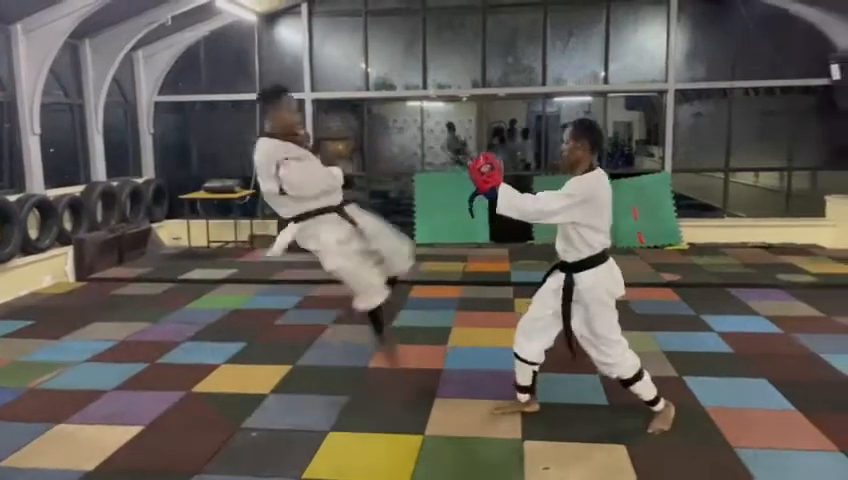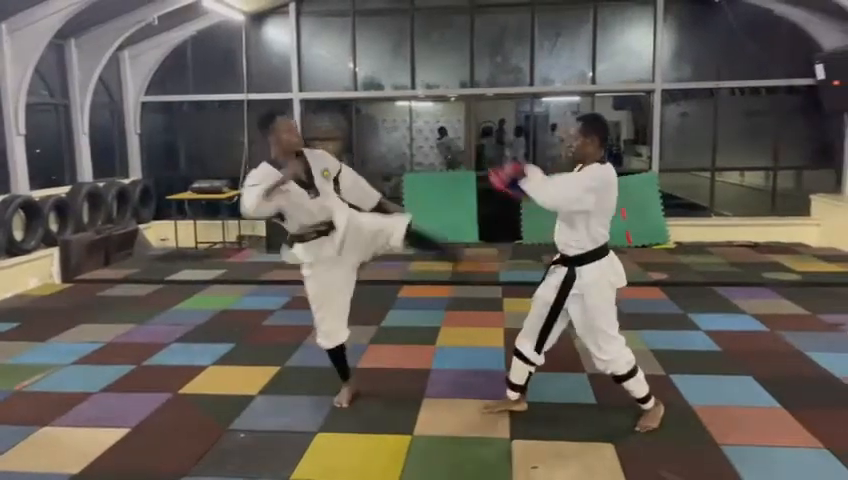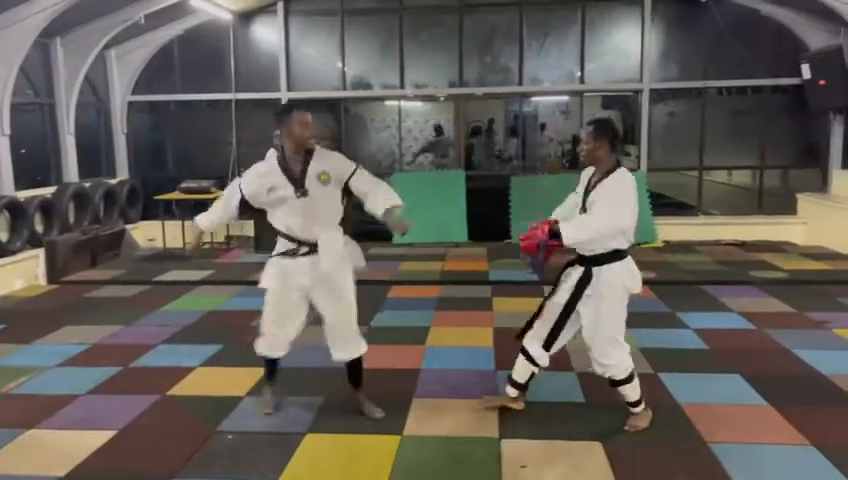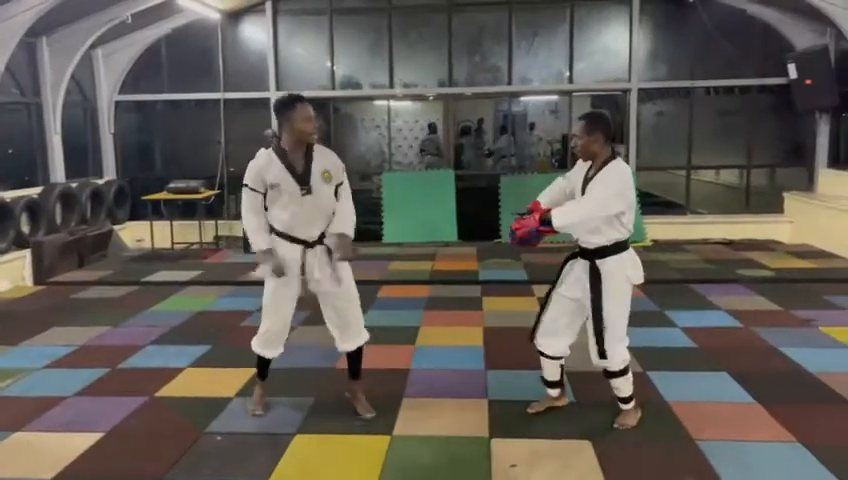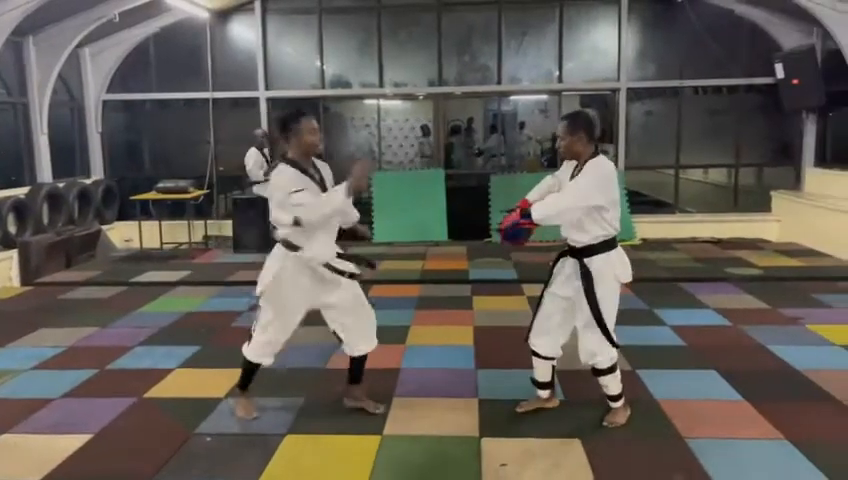
dt=0.2s
person 1, frame 1
left shoulder: (587, 187)
right shoulder: (585, 180)
left elbow: (536, 208)
left wrist: (493, 189)
left hip: (590, 279)
right hip: (569, 274)
left knee: (609, 350)
right knee: (530, 332)
left ankle: (661, 406)
right ankle: (526, 398)
person 1, frame 2
left shoulder: (599, 177)
right shoulder: (585, 172)
left elbow: (555, 195)
right elbow: (556, 189)
left wrist: (523, 176)
left hip: (590, 272)
right hip: (567, 268)
left knee: (606, 345)
right knee: (533, 331)
left ankle: (651, 405)
right ankle: (515, 397)
person 1, frame 3
left shoulder: (622, 182)
right shoulder: (590, 174)
left elbow: (599, 225)
right elbow: (572, 207)
left wrist: (551, 231)
right wrist: (551, 228)
left hip: (608, 274)
right hip: (582, 270)
left knee: (607, 350)
right knee: (542, 331)
left ankle: (640, 408)
right ankle: (513, 394)
person 1, frame 4
left shoulder: (618, 173)
right shoulder: (584, 167)
left elbow: (585, 210)
right elbow: (562, 187)
left wrist: (540, 221)
right wrist: (534, 210)
left hip: (611, 265)
right hip: (583, 262)
left knee: (608, 343)
right knee: (551, 327)
left ankle: (629, 406)
right ankle: (555, 394)
person 1, frame 5
left shoulder: (601, 170)
right shoulder: (572, 167)
left elbow: (563, 203)
right elbow: (551, 186)
left wrist: (522, 214)
right wrist: (523, 206)
left hip: (599, 264)
right hip: (572, 261)
left knee: (595, 341)
right knee: (544, 329)
left ankle: (618, 404)
right ankle: (546, 395)
person 2, frame 1
left shoulder: (286, 142)
right shoulder: (271, 152)
right elbow: (316, 182)
right wrist: (336, 173)
left hip: (339, 215)
right hip: (324, 229)
left knee: (397, 248)
right knee: (368, 284)
right ankle: (383, 341)
person 2, frame 2
left shoulder: (317, 158)
right shoulder: (261, 178)
left elbow: (350, 184)
right elbow: (253, 206)
left wrist: (382, 203)
right wrist: (282, 179)
left hip: (349, 230)
right hip: (318, 253)
left knee: (401, 230)
right knee: (329, 322)
right ankle: (347, 384)
person 2, frame 3
left shoulder: (331, 161)
right shoulder: (264, 171)
left elbow: (369, 186)
right elbow: (234, 196)
left wrist: (391, 213)
right wrist: (202, 226)
left hip: (330, 254)
right hip: (289, 258)
left knee: (344, 329)
right knee: (275, 327)
left ankle: (359, 393)
right ankle: (269, 385)
person 2, frame 4
left shoulder: (327, 158)
right shoulder: (262, 164)
left elbow: (343, 203)
right elbow: (252, 211)
left wrist: (345, 238)
right wrist: (265, 253)
left hip: (326, 251)
right hip: (285, 252)
left knee: (350, 318)
right knee: (273, 325)
left ankle: (355, 390)
right ankle: (260, 386)
person 2, frame 5
left shoulder: (321, 168)
right shoulder: (283, 178)
right elbow: (312, 212)
left wrist: (354, 224)
right wrist: (351, 186)
left hip: (326, 262)
right hip: (293, 266)
left knee: (361, 322)
right knee: (269, 335)
left ankle: (355, 393)
right ankle: (242, 394)
